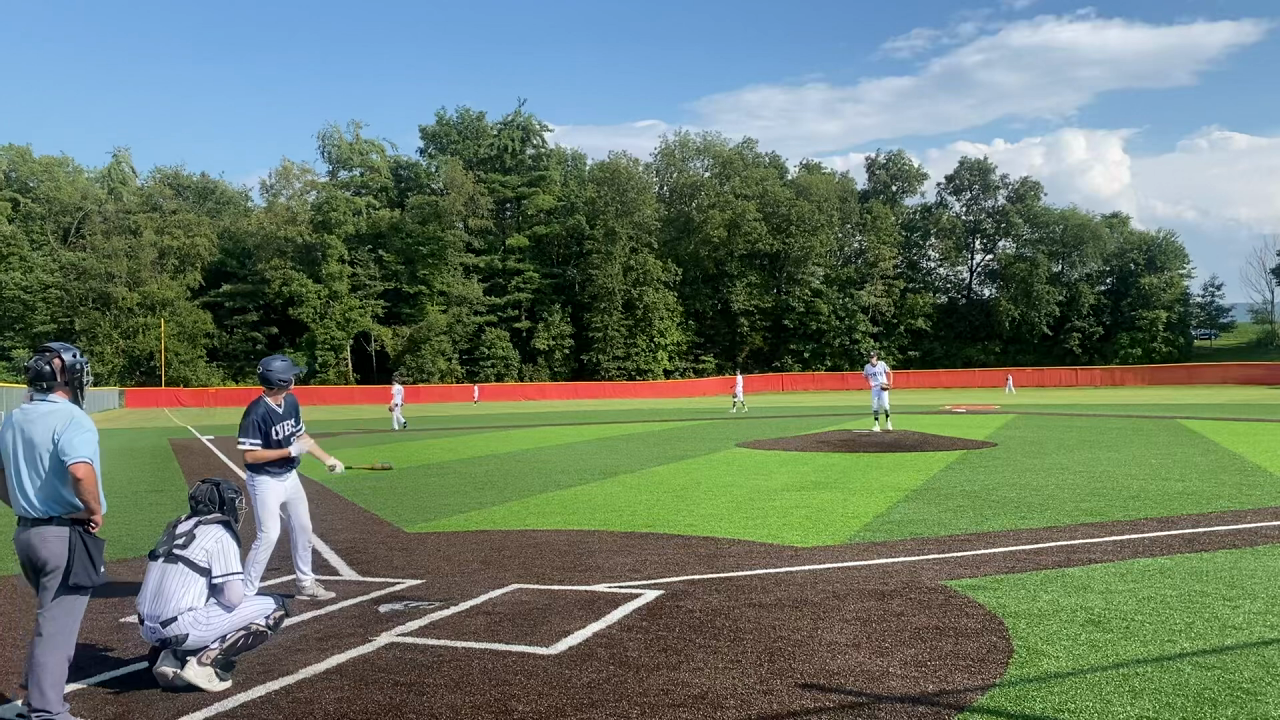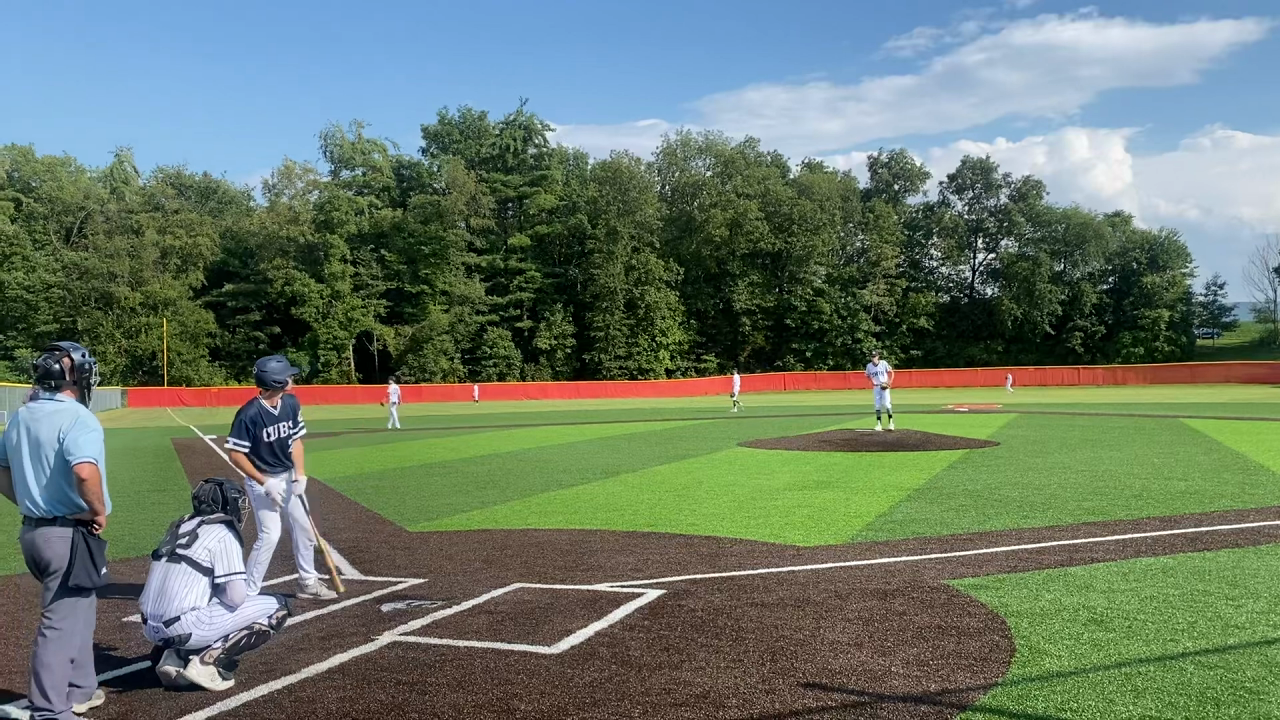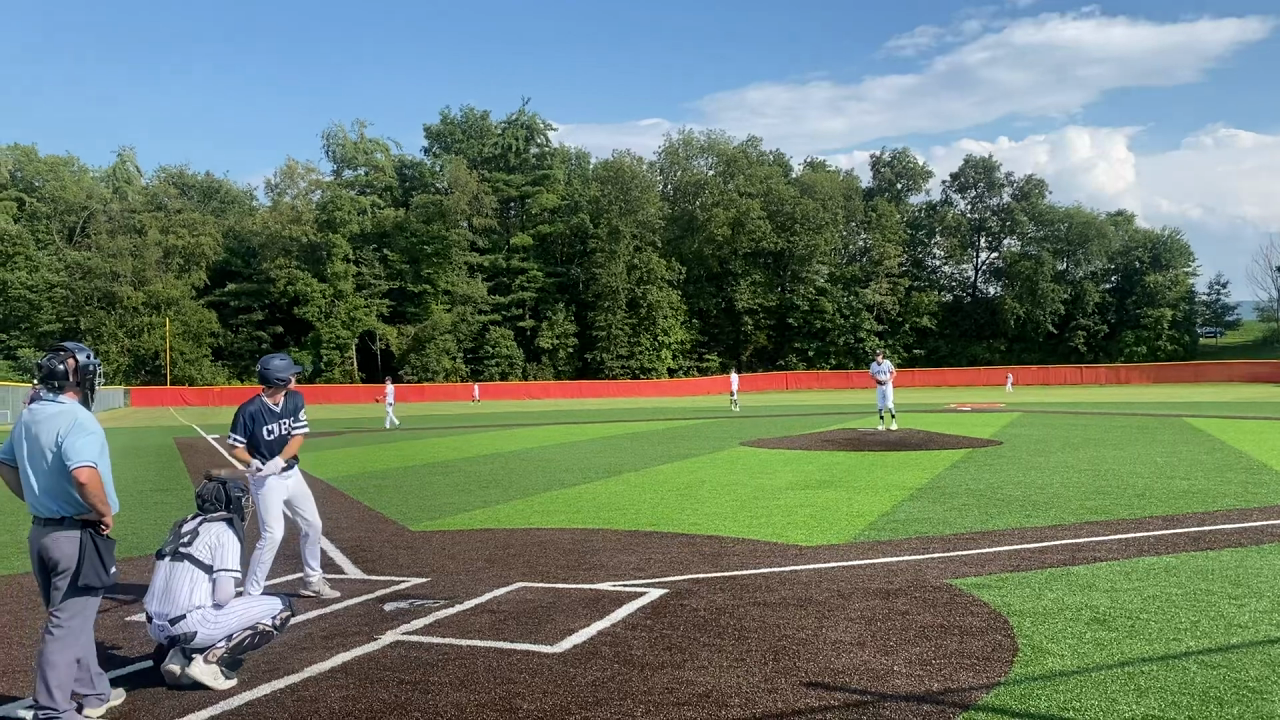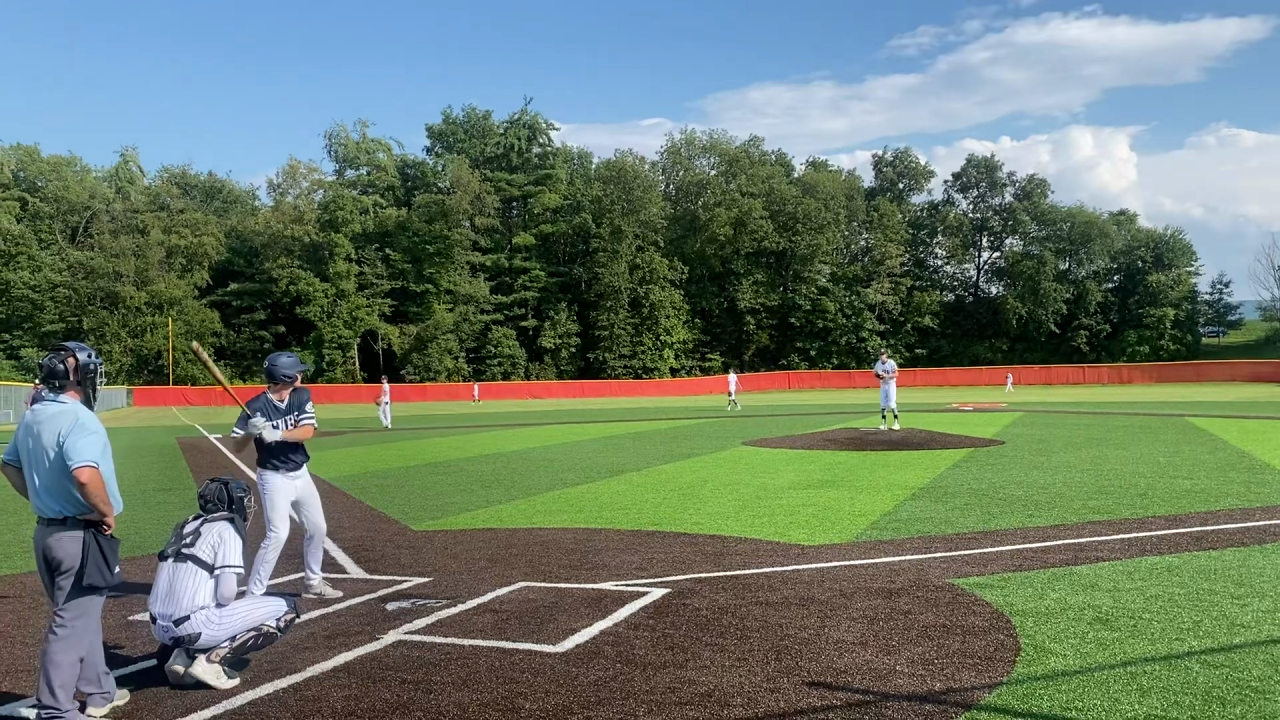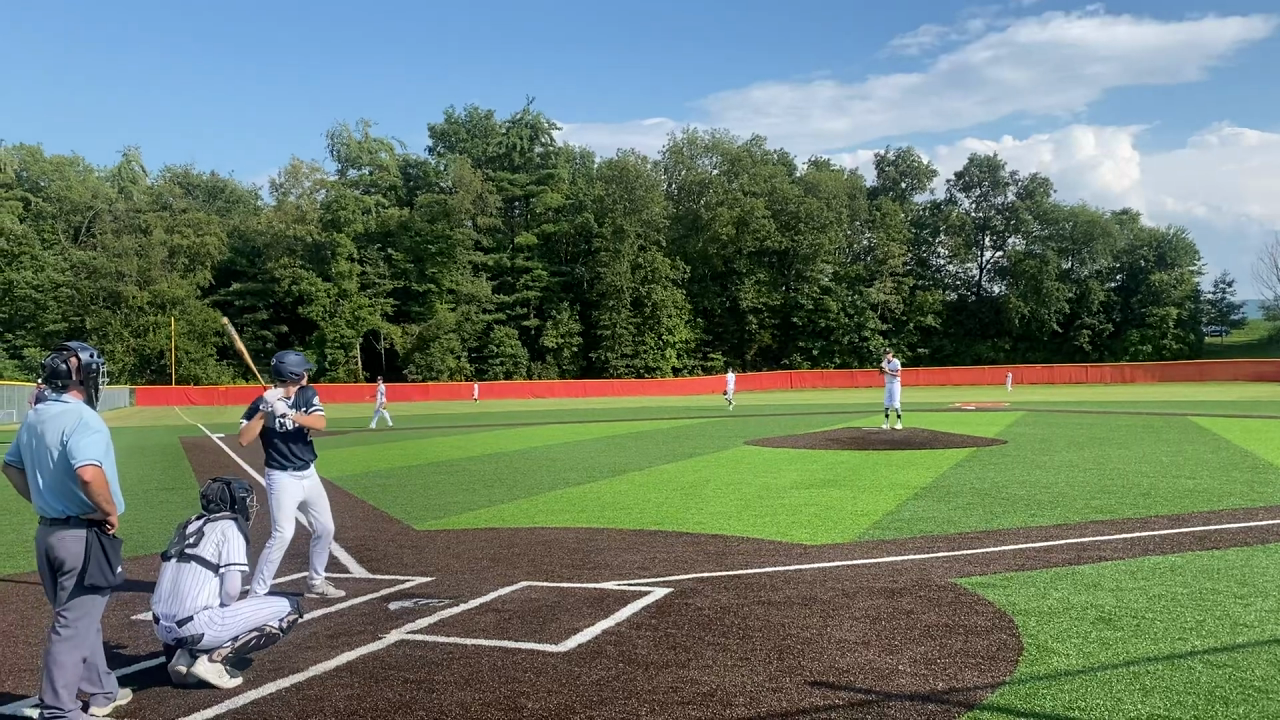
dt=0.2s
person 1, frame 1
right shoulder: (71, 417)
right elbow: (80, 471)
right wrist: (95, 510)
right hip: (65, 535)
left knee: (45, 619)
right knee: (56, 626)
person 1, frame 2
right shoulder: (78, 418)
right elbow: (85, 472)
right wrist: (99, 512)
left hip: (31, 531)
right hip: (70, 535)
left knee: (73, 611)
right knee: (61, 625)
left ankle: (79, 689)
person 1, frame 3
right shoulder: (78, 419)
right elbow: (84, 475)
right wrist: (104, 513)
left hip: (42, 531)
right hip: (77, 534)
left knee: (76, 615)
right knee: (68, 624)
person 1, frame 4
left shoulder: (31, 417)
right shoulder: (79, 419)
right elbow: (85, 475)
right wrist: (107, 513)
left hip: (46, 530)
right hip: (81, 535)
left knee: (82, 617)
right knee: (71, 623)
person 1, frame 5
left shoulder: (34, 417)
right shoulder: (83, 418)
right elbow: (89, 474)
right wrist: (110, 512)
left hip: (48, 531)
right hip: (83, 534)
left knee: (82, 617)
right knee: (73, 625)
person 2, frame 1
left shoulder: (290, 401)
right shoulder: (256, 412)
right elbow: (249, 455)
left wrist: (326, 458)
right wrist: (291, 450)
left hip: (290, 477)
right hip: (265, 481)
left knee: (303, 529)
right knee: (268, 536)
left ankle: (305, 584)
right ankle: (245, 596)
person 2, frame 2
left shoulder: (291, 402)
right shoulder: (249, 413)
left elbow: (296, 440)
right elbow: (235, 455)
left wrist: (299, 475)
right wrist: (264, 483)
left hip: (288, 477)
right hip: (262, 482)
left knee: (304, 528)
right knee: (269, 536)
left ankle: (308, 583)
right ankle: (247, 595)
person 2, frame 3
left shoulder: (295, 399)
right shoulder: (249, 410)
left elbow: (298, 437)
right elbow: (236, 448)
left wrist: (279, 462)
right wrist: (253, 464)
left hip: (291, 474)
right hip: (264, 480)
left knee: (313, 526)
right knee: (272, 536)
left ankle: (312, 581)
right ankle: (250, 595)
person 2, frame 4
left shoulder: (302, 396)
right shoulder: (256, 406)
left elbow: (308, 431)
right elbow: (237, 446)
left wrist: (277, 434)
right wrist: (251, 432)
left hip: (301, 474)
right hip: (273, 478)
left knee: (317, 529)
right knee: (277, 535)
left ankle: (313, 584)
right ankle: (253, 595)
person 2, frame 5
left shoulder: (308, 394)
right shoulder: (262, 401)
left elbow: (320, 423)
right elbow: (243, 440)
left wrist: (288, 413)
right wrist: (264, 412)
left hip: (309, 474)
right hip: (282, 478)
left knee: (325, 529)
right knee: (282, 535)
left ankle: (316, 583)
right ankle: (256, 595)
person 3, frame 1
left shoulder: (178, 526)
right shoulder: (221, 532)
right elbow: (234, 598)
left hip: (148, 628)
right hip: (181, 627)
right knee: (275, 608)
left ankle: (172, 658)
right ankle: (203, 663)
person 3, frame 2
left shoulder: (181, 526)
right shoulder: (223, 533)
right elbow: (236, 597)
right wrist: (218, 591)
left hip: (152, 627)
right hip: (183, 627)
right knee: (277, 607)
left ankle: (175, 657)
right ankle: (206, 662)
person 3, frame 3
left shoulder: (185, 525)
right shoulder: (225, 529)
right elbow: (224, 595)
left hip: (156, 626)
right hip: (189, 625)
right knee: (281, 607)
left ankle: (180, 656)
right ankle: (209, 661)
person 3, frame 4
left shoulder: (187, 525)
right shoulder: (226, 528)
right elbow: (226, 592)
left hip: (160, 627)
right hip: (192, 626)
right knee: (286, 609)
left ankle: (183, 656)
right ankle: (212, 660)
person 3, frame 5
left shoulder: (189, 526)
right shoulder: (230, 526)
right elbow: (231, 590)
right wrist: (224, 613)
left hip: (162, 627)
right hip: (195, 626)
right knee: (289, 608)
left ankle: (186, 655)
right ankle: (214, 660)
